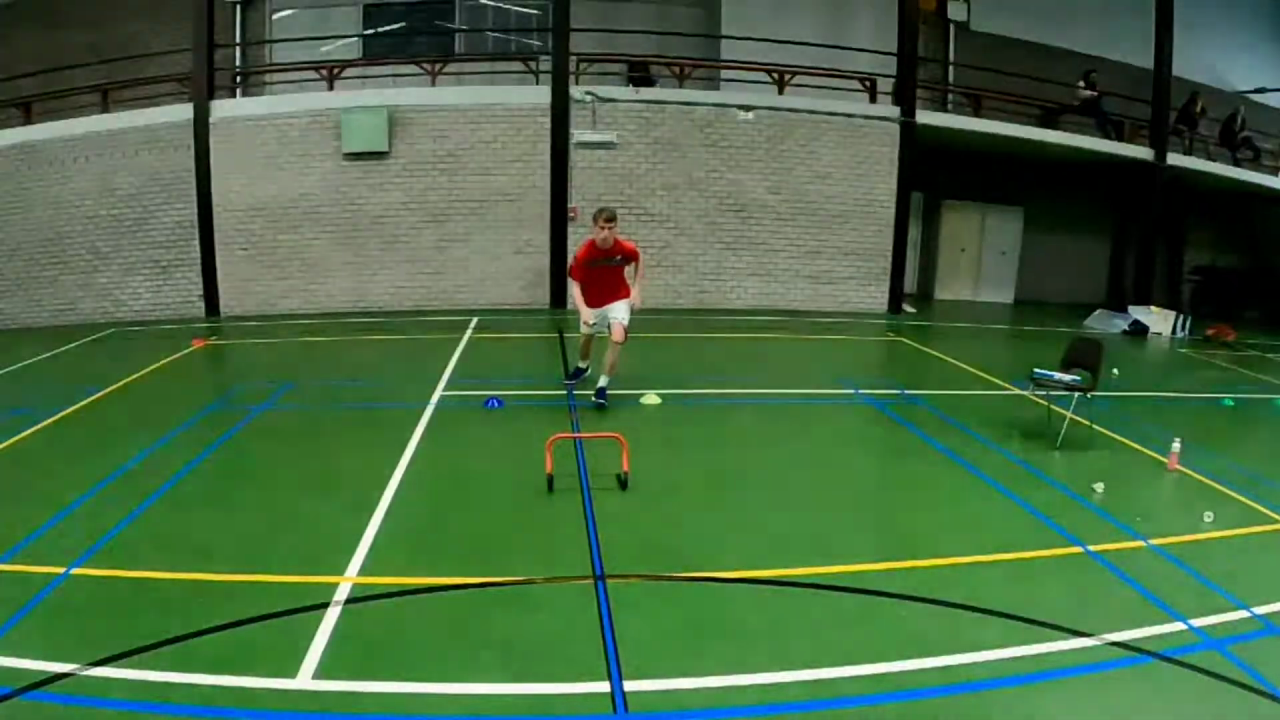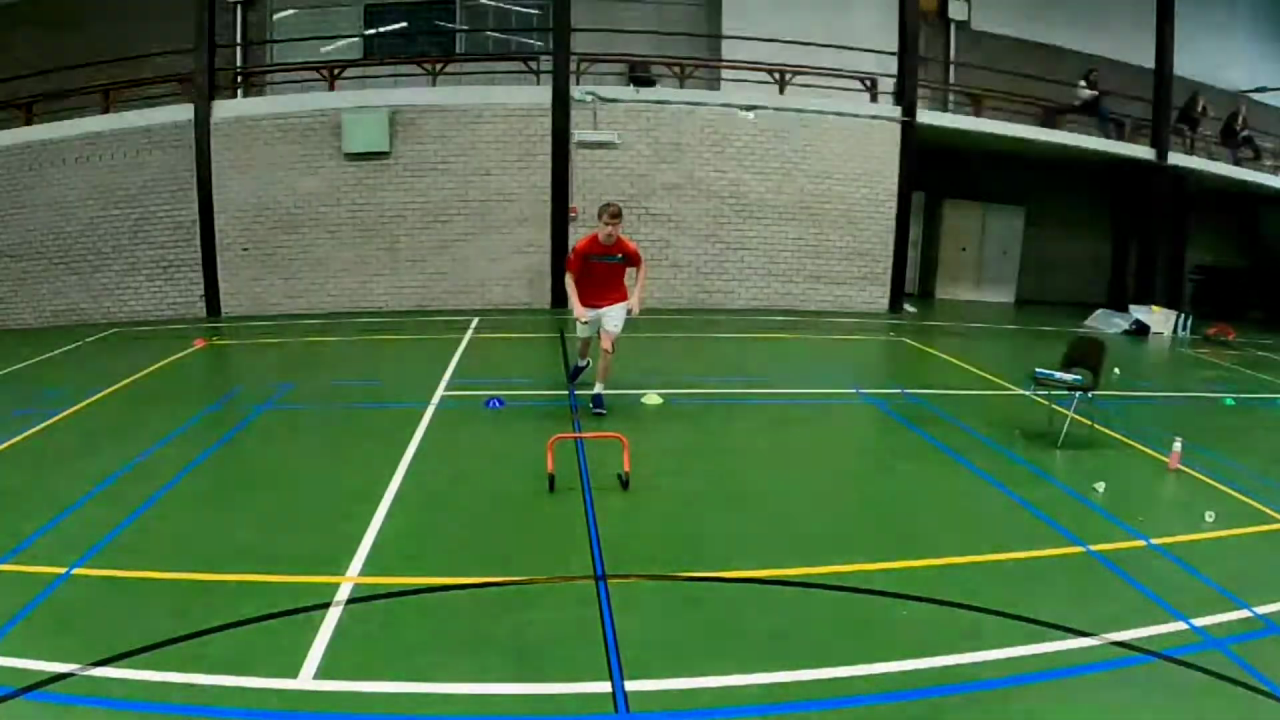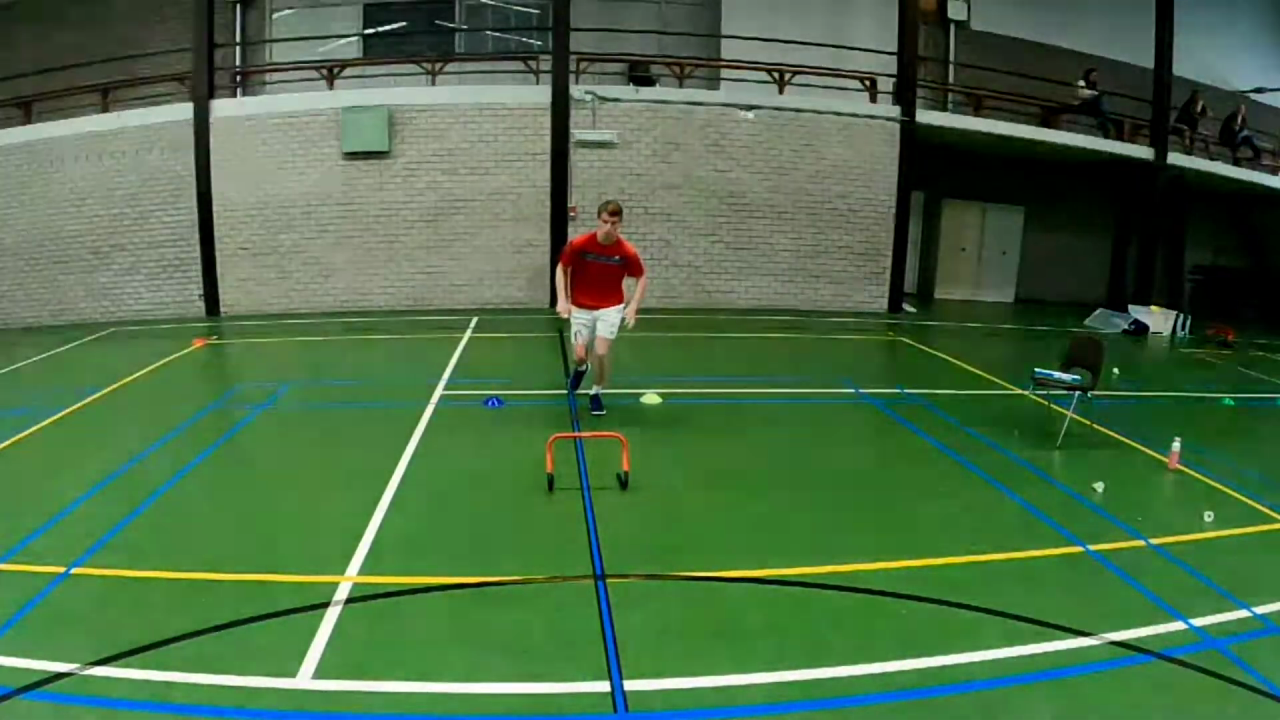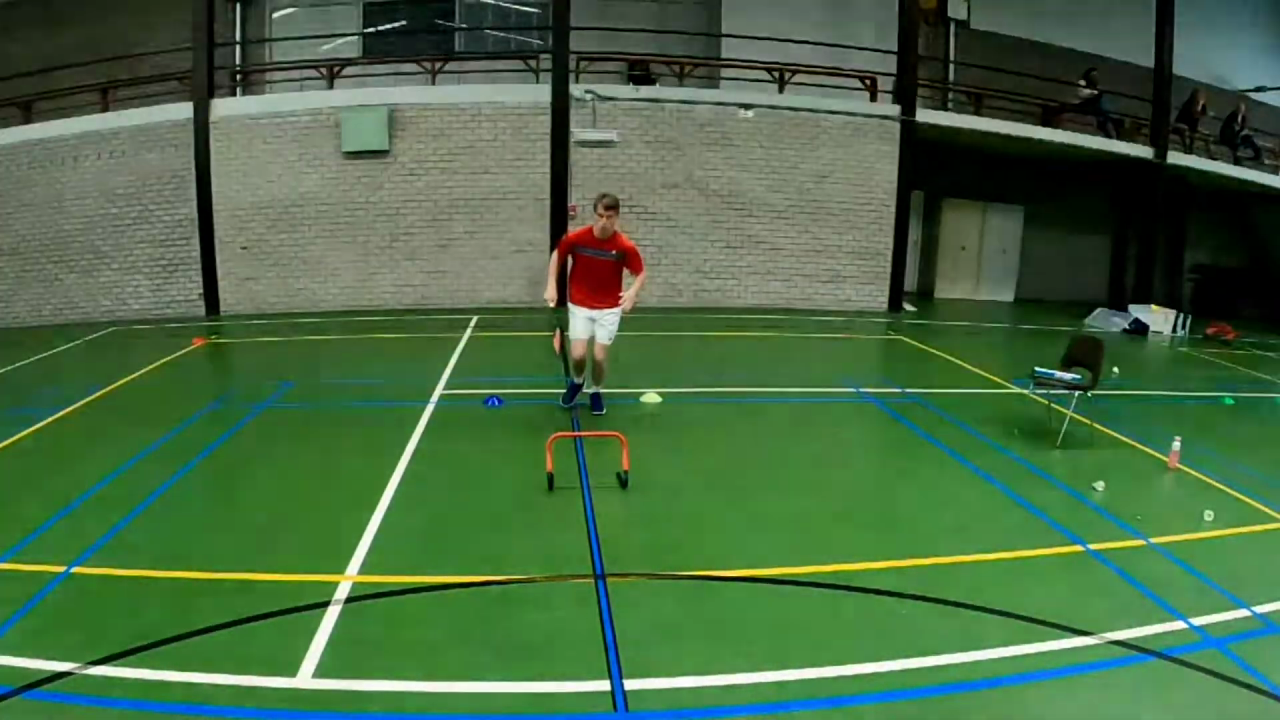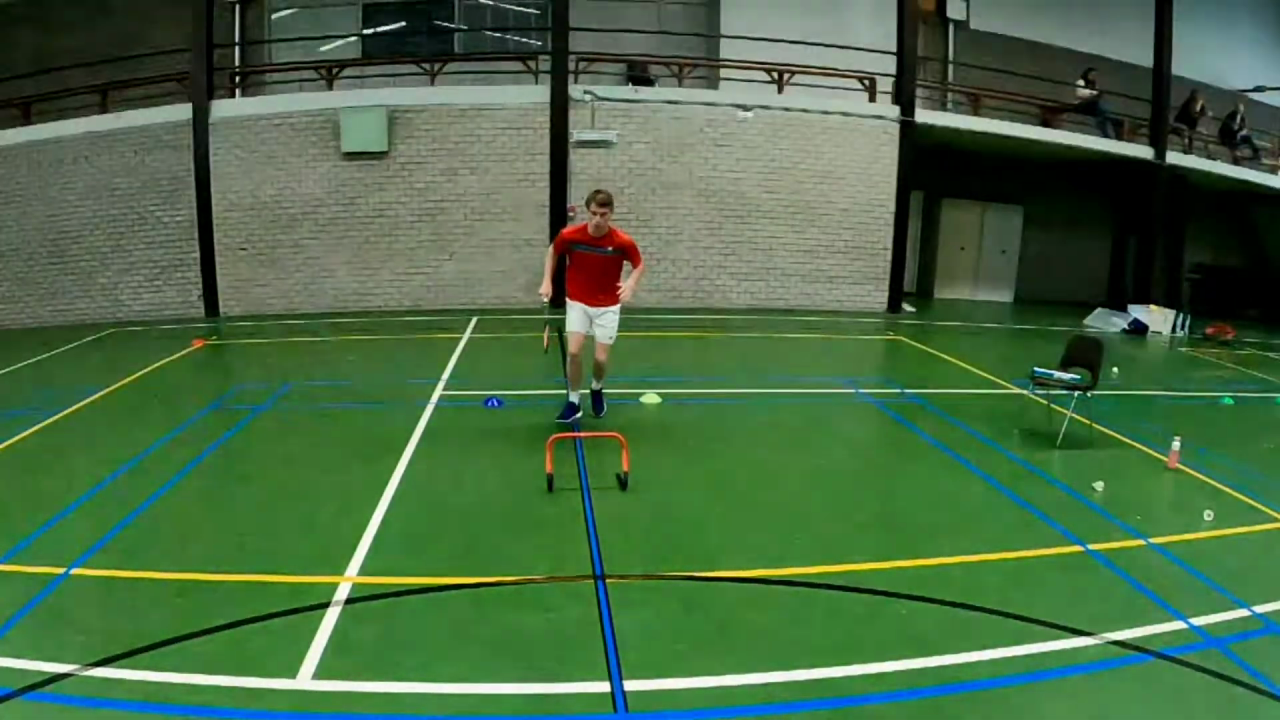
dt=1s
person 1, frame 1
left shoulder: (627, 248)
right shoulder: (583, 254)
left elbow: (639, 261)
right elbow: (575, 285)
left wrist: (636, 290)
right wrist: (583, 311)
left hip: (619, 299)
right hip: (592, 303)
left knee: (617, 339)
right knee: (586, 338)
left ankle: (602, 386)
right ankle: (583, 367)
person 1, frame 2
left shoulder: (628, 249)
right shoulder: (582, 248)
left elbow: (641, 266)
right elbow: (570, 277)
left wrist: (636, 295)
right wrist: (576, 306)
left hip: (615, 304)
right hip: (587, 305)
left knee: (607, 347)
right knee: (584, 343)
left ankle: (598, 392)
right ankle: (582, 363)
person 1, frame 3
left shoulder: (627, 252)
right shoulder: (579, 245)
left elbow: (641, 277)
right elbow: (561, 268)
left wrist: (633, 306)
right wrist: (562, 300)
left hip: (611, 308)
right hip: (581, 307)
left knee: (601, 354)
right knee: (579, 356)
left ankle: (596, 393)
right ankle: (581, 367)
person 1, frame 4
left shoulder: (625, 247)
right shoulder: (575, 239)
left elbow: (641, 273)
right elbow: (557, 256)
left wrist: (632, 292)
right wrist: (551, 286)
left hip: (609, 308)
right hip: (579, 305)
left knee: (599, 356)
right knee: (578, 355)
left ankle: (596, 392)
right ankle: (577, 382)
person 1, frame 5
left shoulder: (623, 242)
right shoulder: (569, 236)
left elbow: (639, 264)
right elbow: (552, 251)
left wrist: (630, 283)
right wrist: (547, 280)
left hip: (607, 306)
right hip: (577, 302)
left knee: (601, 358)
right knee: (574, 352)
left ankle: (597, 390)
right ankle: (573, 402)
